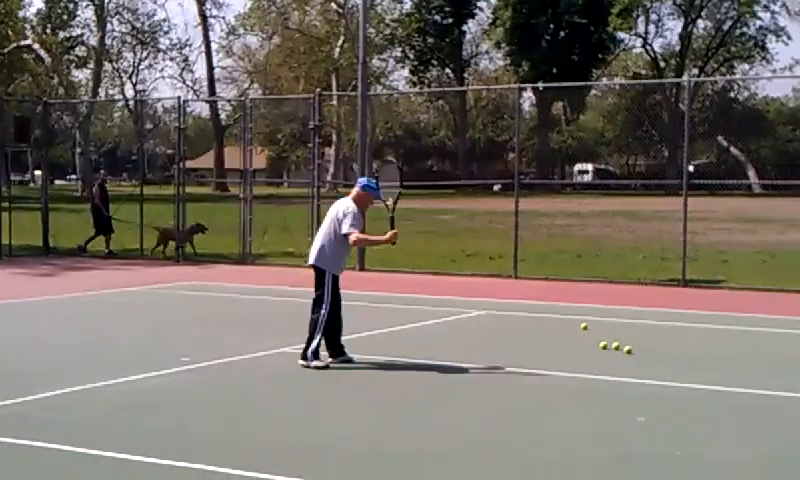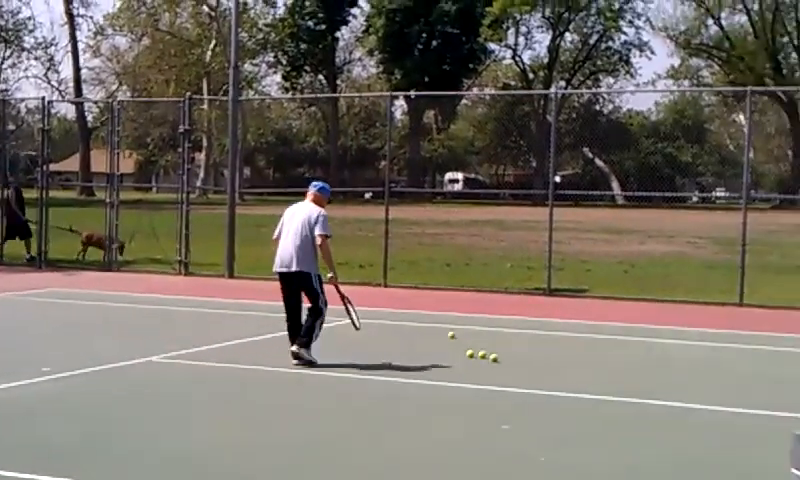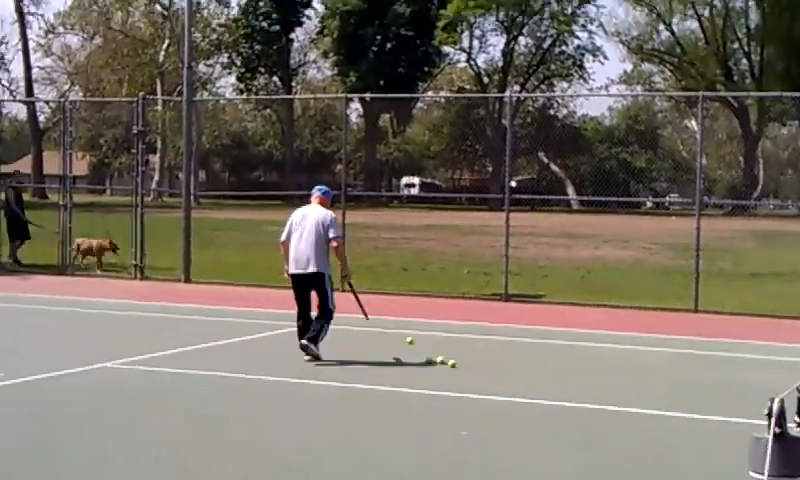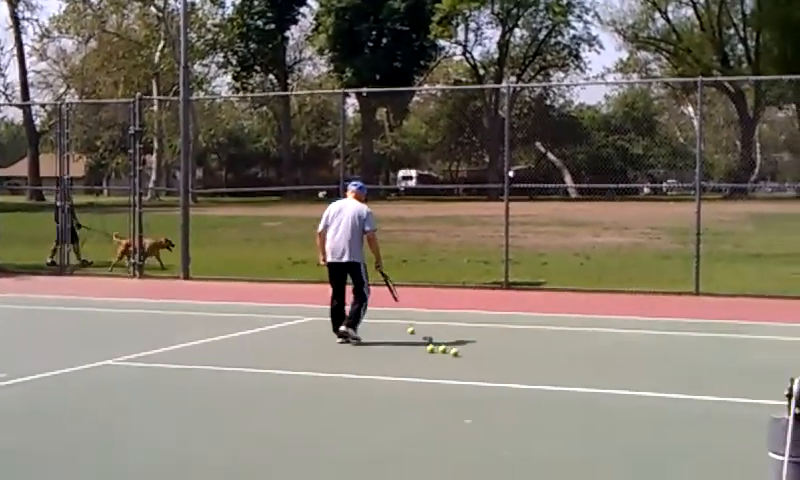
dt=1s
person 1, frame 1
left shoulder: (343, 204)
right shoulder: (351, 210)
right elbow: (354, 239)
right wrist: (384, 239)
left hip: (325, 262)
right hip: (326, 263)
left knee: (333, 309)
right knee: (324, 309)
left ankle: (336, 351)
right ankle: (309, 356)
person 1, frame 2
left shoulder: (290, 209)
right shoulder: (319, 213)
left elbow: (276, 238)
right elbow: (321, 242)
right wrist: (332, 269)
left hip: (283, 266)
right hip: (305, 268)
left knee: (292, 311)
right knee: (318, 307)
left ankle: (299, 355)
right ankle: (301, 345)
person 1, frame 3
left shoulder: (297, 213)
right shoulder: (328, 216)
left elbow: (283, 241)
right elbow: (335, 244)
left wrist: (286, 265)
right wrist: (344, 267)
left hip: (296, 269)
right hip: (318, 269)
left knee: (303, 311)
right knee: (326, 309)
left ankle: (309, 350)
right ankle: (310, 340)
person 1, frame 4
left shoulder: (333, 207)
right shoulder: (364, 210)
left elbow: (320, 232)
right elbow: (371, 237)
left wrist: (322, 254)
right wrist: (378, 259)
left hip: (333, 258)
right hip: (354, 258)
left knee: (337, 297)
right knee: (361, 294)
left ankle: (340, 333)
right ankle: (348, 325)
